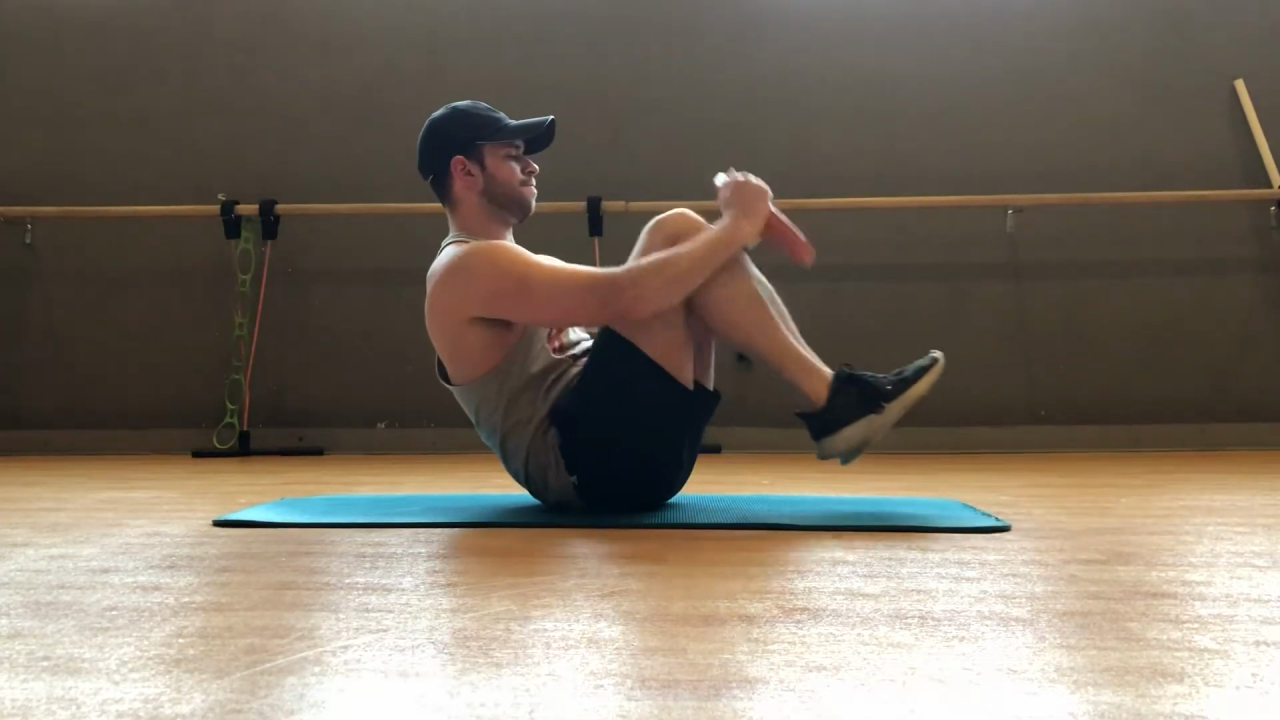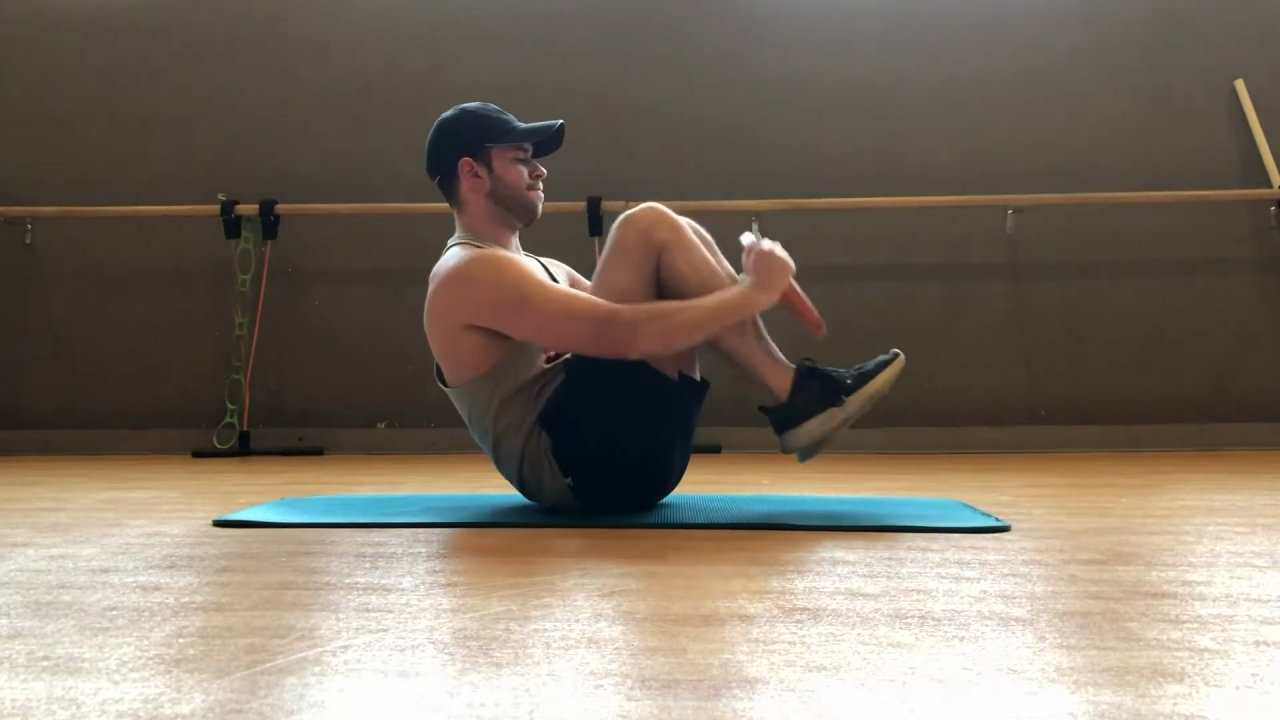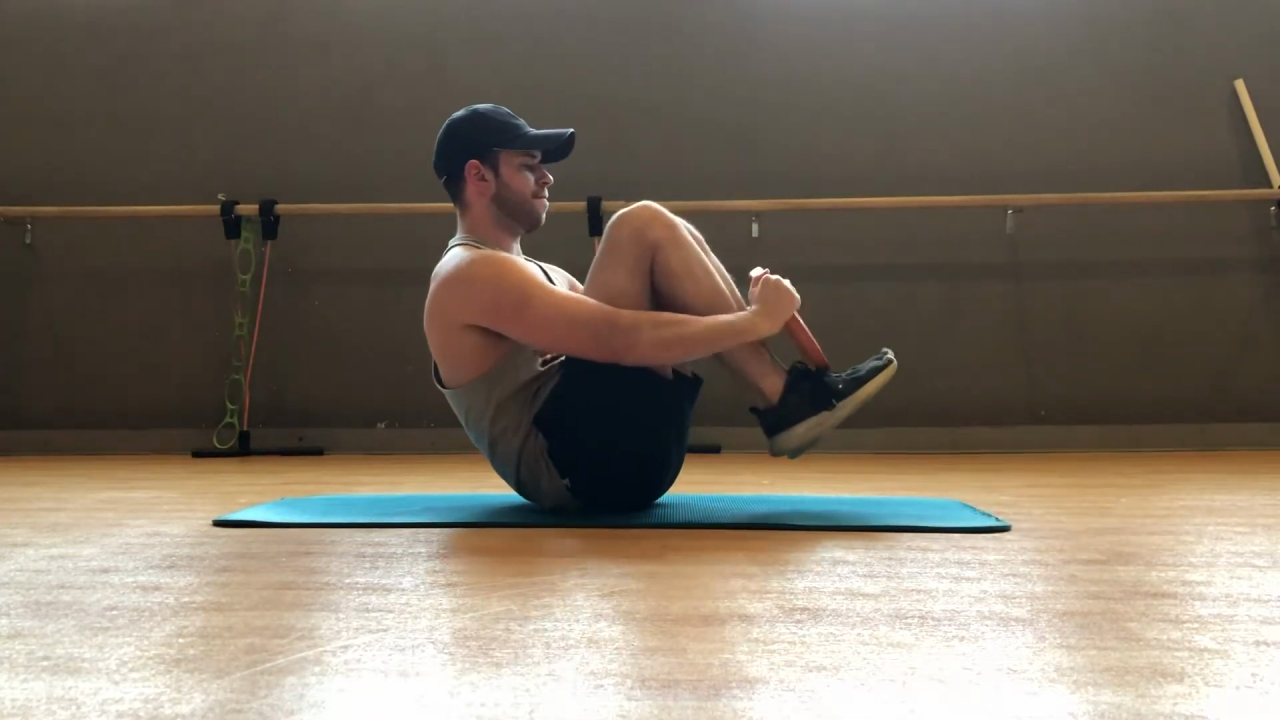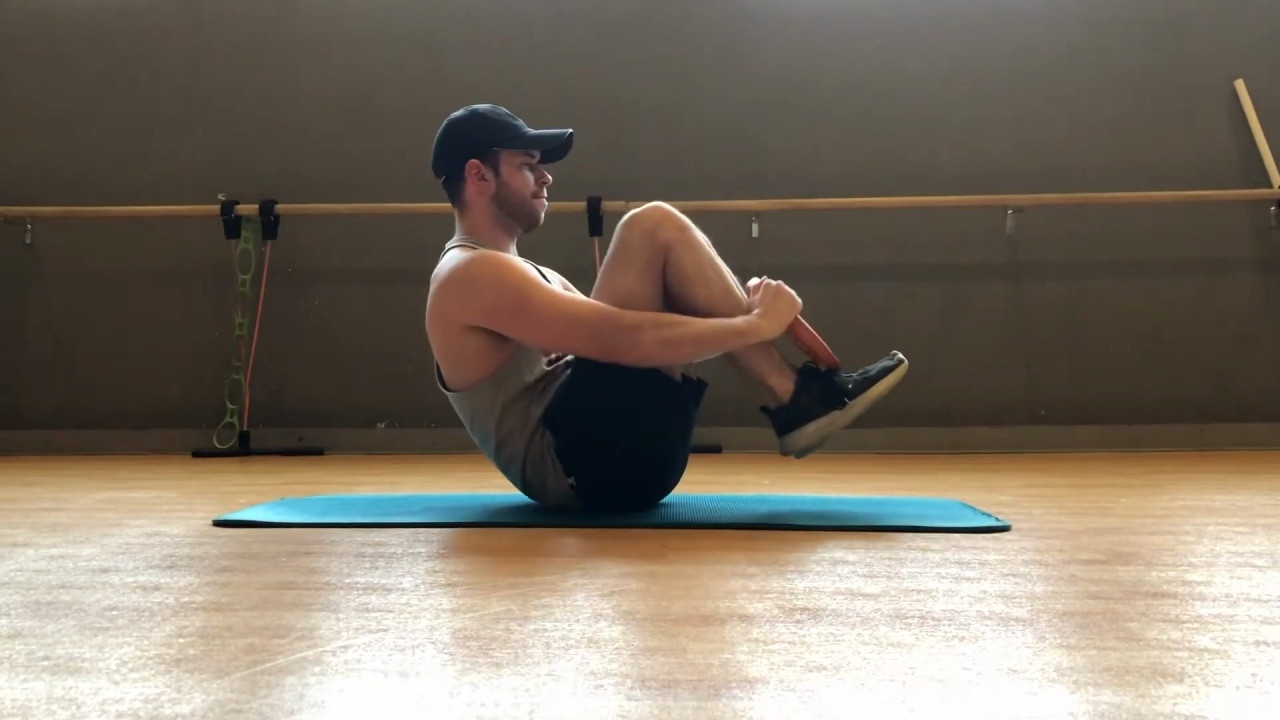
dt=0.2s
person 1, frame 1
left shoulder: (507, 265)
right shoulder: (471, 268)
right elbow: (626, 298)
right wrist: (736, 226)
left hip: (629, 449)
right hip: (592, 458)
left knee: (692, 245)
right knee: (680, 228)
left ankle: (833, 396)
right ankle: (830, 398)
person 1, frame 2
left shoulder: (527, 268)
right shoulder: (472, 274)
right elbow: (624, 334)
right wrist: (750, 293)
left hip: (630, 449)
right hip: (586, 459)
left knee: (680, 236)
right knee: (651, 226)
left ankle: (796, 392)
right ankle: (794, 394)
person 1, frame 3
left shoulder: (526, 272)
right shoulder: (473, 275)
right elbow: (624, 341)
right wrist: (756, 320)
left hip: (628, 450)
right hip: (582, 460)
left knee: (673, 238)
right knee: (645, 225)
left ankle: (787, 397)
right ankle: (786, 397)
person 1, frame 4
left shoulder: (516, 273)
right shoulder: (474, 275)
left elbow: (619, 327)
right elbow: (624, 340)
right wrist: (756, 324)
left hip: (614, 448)
right hip: (586, 459)
left knee: (674, 242)
right knee: (657, 227)
left ankle: (794, 395)
right ankle: (796, 397)
